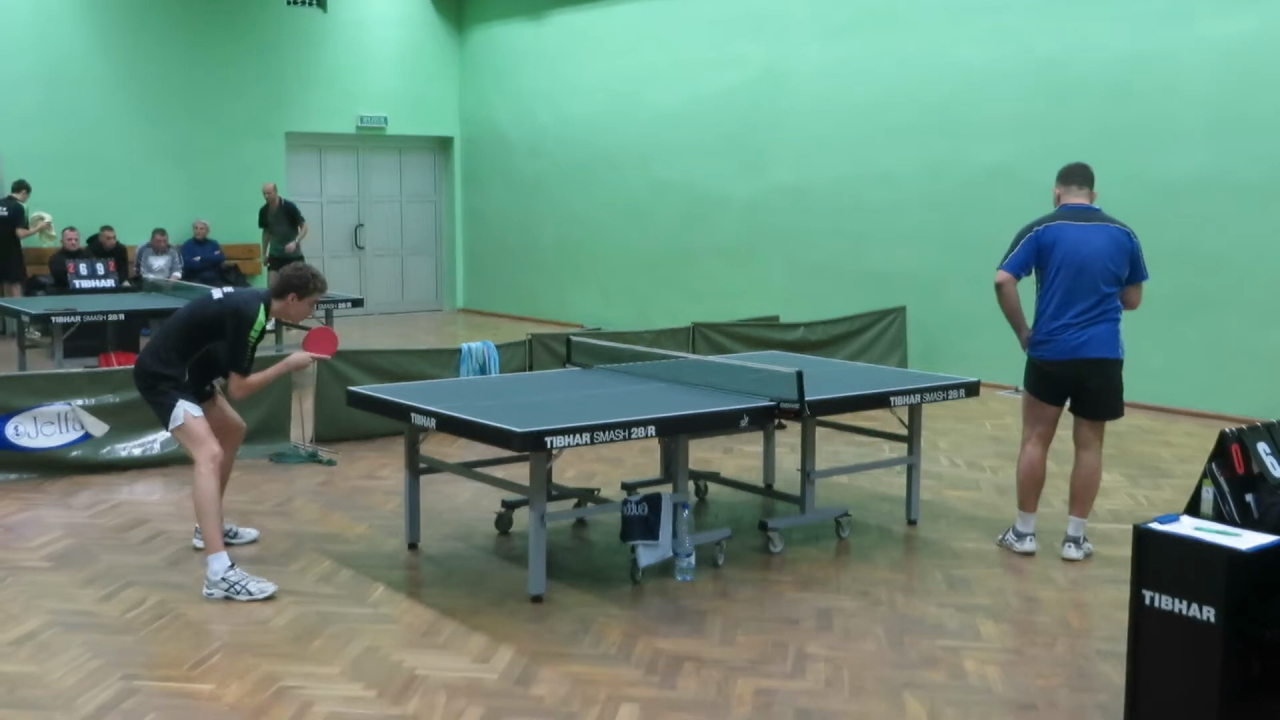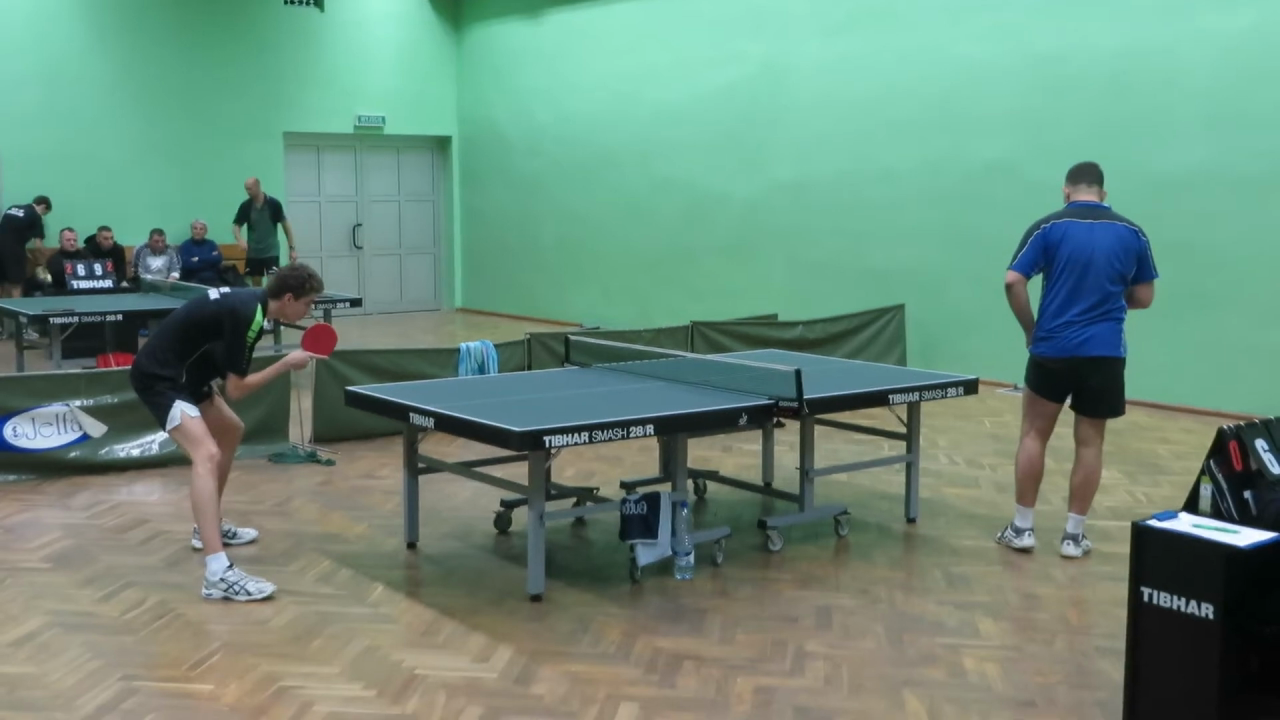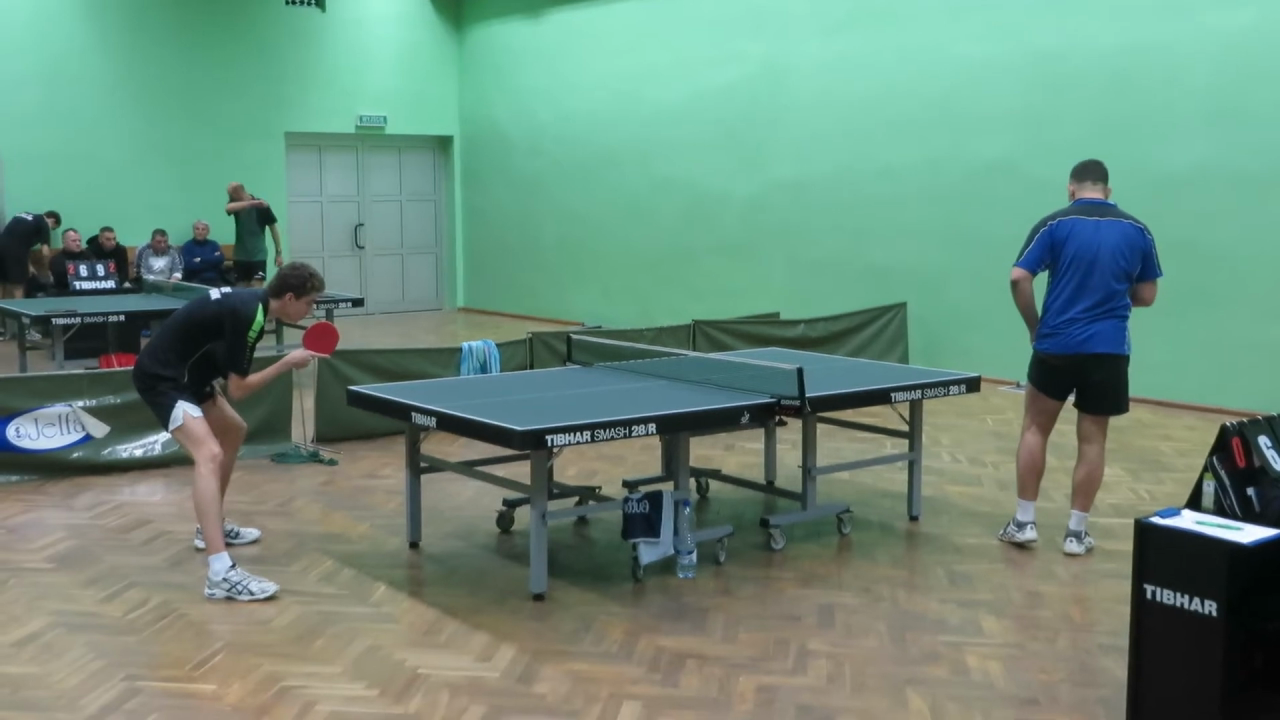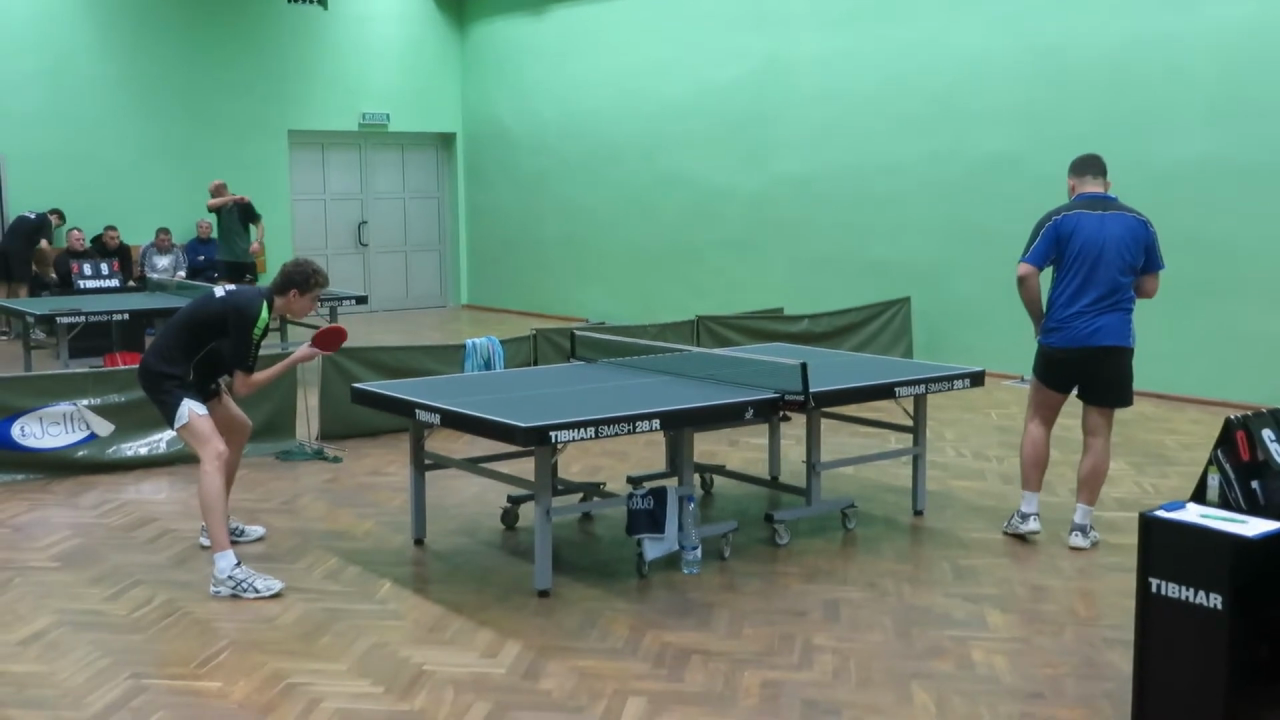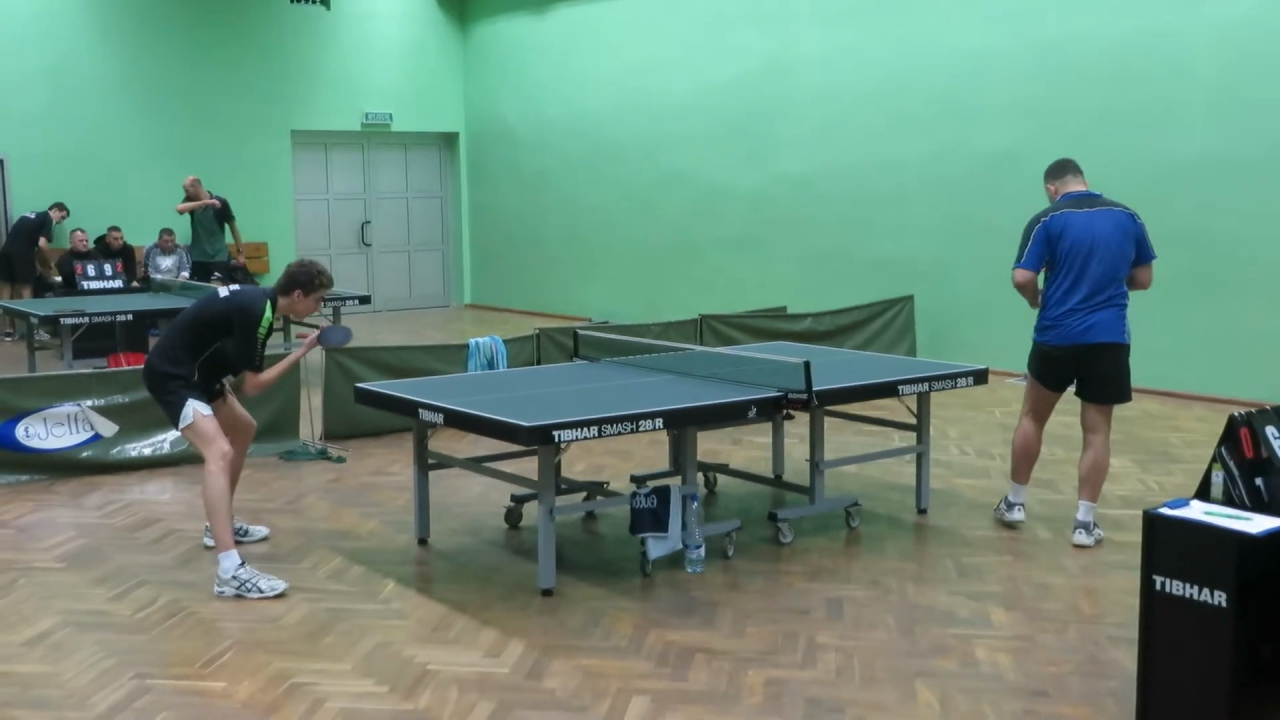
dt=0.4s
person 1, frame 1
left shoulder: (1041, 230)
right shoulder: (1124, 235)
left elbow: (1003, 281)
right elbow: (1132, 299)
left wrist: (1022, 332)
left hip: (1050, 352)
right hip: (1103, 355)
left knee: (1035, 441)
right knee: (1089, 446)
left ankle: (1023, 531)
right ankle: (1075, 538)
person 1, frame 2
left shoulder: (1048, 227)
right shoulder: (1132, 233)
left elbow: (1013, 282)
right elbow: (1143, 297)
left wrist: (1030, 329)
left hip: (1052, 349)
right hip: (1105, 353)
left knee: (1033, 436)
right knee: (1090, 443)
left ankle: (1022, 527)
right ankle: (1074, 534)
person 1, frame 3
left shoulder: (1054, 224)
right shoulder: (1137, 231)
left elbow: (1019, 278)
right elbow: (1146, 295)
left wrist: (1034, 326)
left hip: (1056, 346)
right hip: (1108, 350)
left knee: (1035, 430)
right knee: (1092, 441)
left ankle: (1024, 522)
right ankle: (1076, 531)
person 1, frame 4
left shoulder: (1058, 219)
right shoulder: (1140, 224)
left elbow: (1025, 274)
right elbow: (1149, 288)
left wrist: (1039, 320)
left hip: (1061, 340)
right hip: (1113, 343)
left knee: (1038, 422)
right knee: (1097, 434)
left ankle: (1028, 512)
right ankle: (1081, 525)
person 1, frame 5
left shoulder: (1047, 220)
right shoulder: (1128, 218)
left elbow: (1022, 279)
right elbow: (1143, 279)
left wrist: (1039, 300)
left hip: (1056, 337)
right hip: (1109, 339)
left knee: (1032, 418)
right knee: (1096, 431)
left ankle: (1014, 502)
right ankle: (1085, 522)
person 2, frame 1
left shoulder: (252, 302)
right shoulder: (249, 314)
right elbow: (238, 388)
left wrist: (214, 387)
right wrist: (289, 364)
left hip: (183, 371)
right hip: (161, 376)
left knee: (233, 431)
right knee: (209, 455)
left ankle: (211, 527)
right ankle: (219, 573)
person 2, frame 2
left shoulder: (250, 302)
right shoulder: (247, 314)
right elbow: (235, 389)
right wrist: (287, 364)
left hip: (181, 372)
right hip: (158, 377)
left knee: (231, 431)
right knee: (207, 455)
left ankle: (209, 526)
right ankle: (218, 573)
person 2, frame 3
left shoulder: (251, 302)
right shoulder: (247, 315)
right elbow: (237, 388)
left wrist: (213, 389)
right wrist: (288, 363)
left hip: (183, 373)
right hip: (160, 378)
left knee: (234, 431)
right knee: (209, 455)
left ankle: (213, 526)
right ankle: (220, 574)
person 2, frame 4
left shoulder: (255, 299)
right shoulder: (252, 312)
right elbow: (242, 386)
left wrist: (219, 384)
right wrist: (295, 359)
left hip: (188, 371)
right hip: (166, 375)
left knee: (239, 430)
right knee: (215, 453)
left ankle: (217, 524)
right ankle: (226, 571)
person 2, frame 5
left shoulder: (259, 299)
right shoulder: (256, 312)
right elbow: (253, 385)
left wrist: (220, 383)
right wrist: (302, 351)
left hip: (193, 371)
right hip: (170, 376)
left knee: (244, 430)
right knee: (220, 453)
left ankle: (221, 525)
right ankle: (230, 571)
